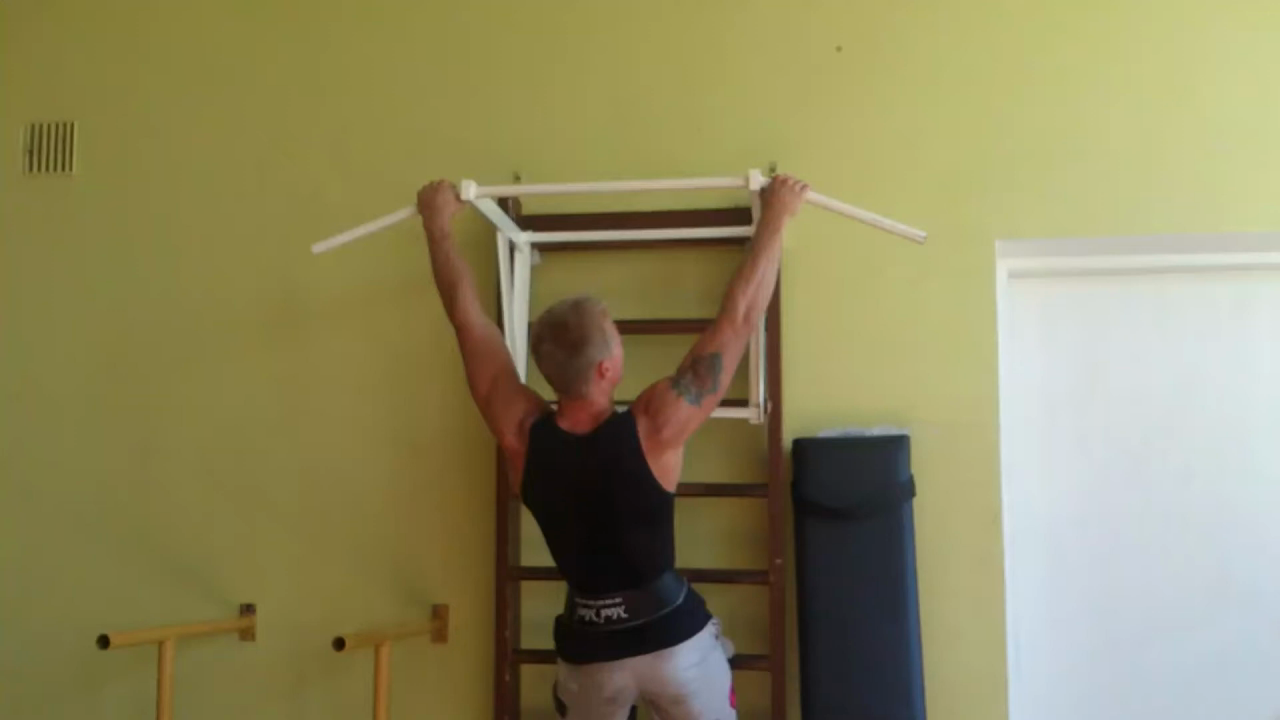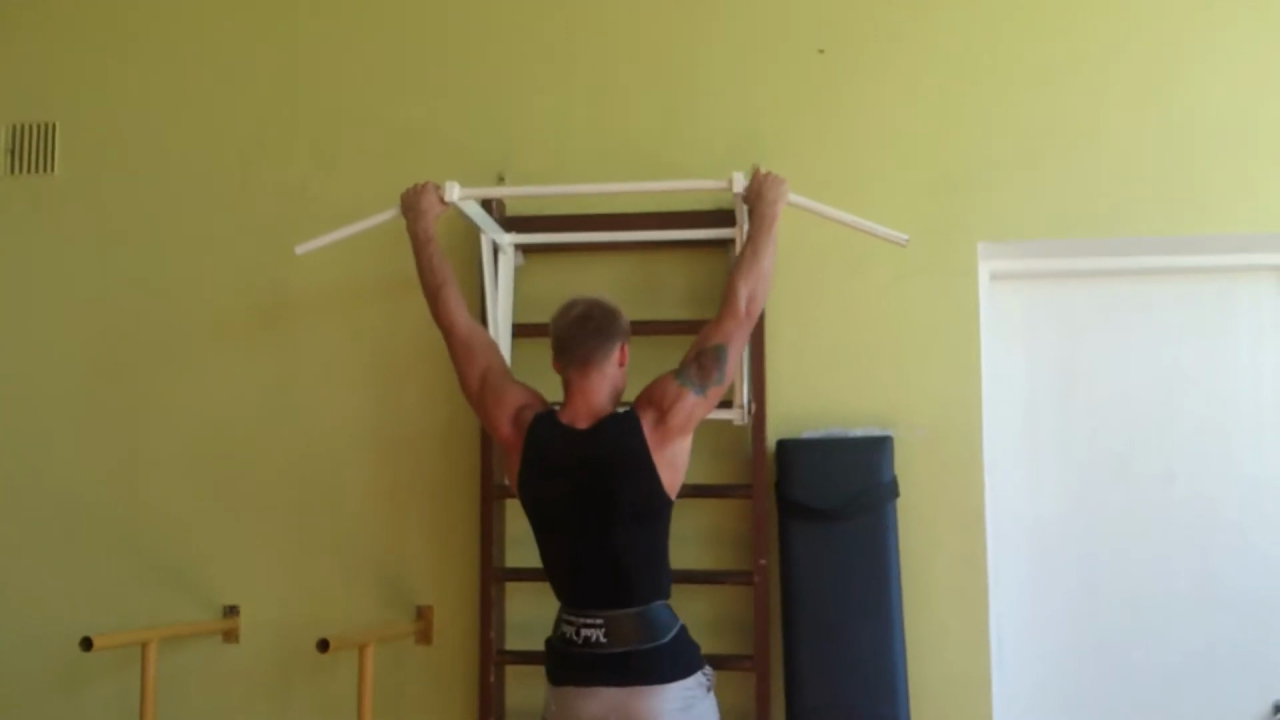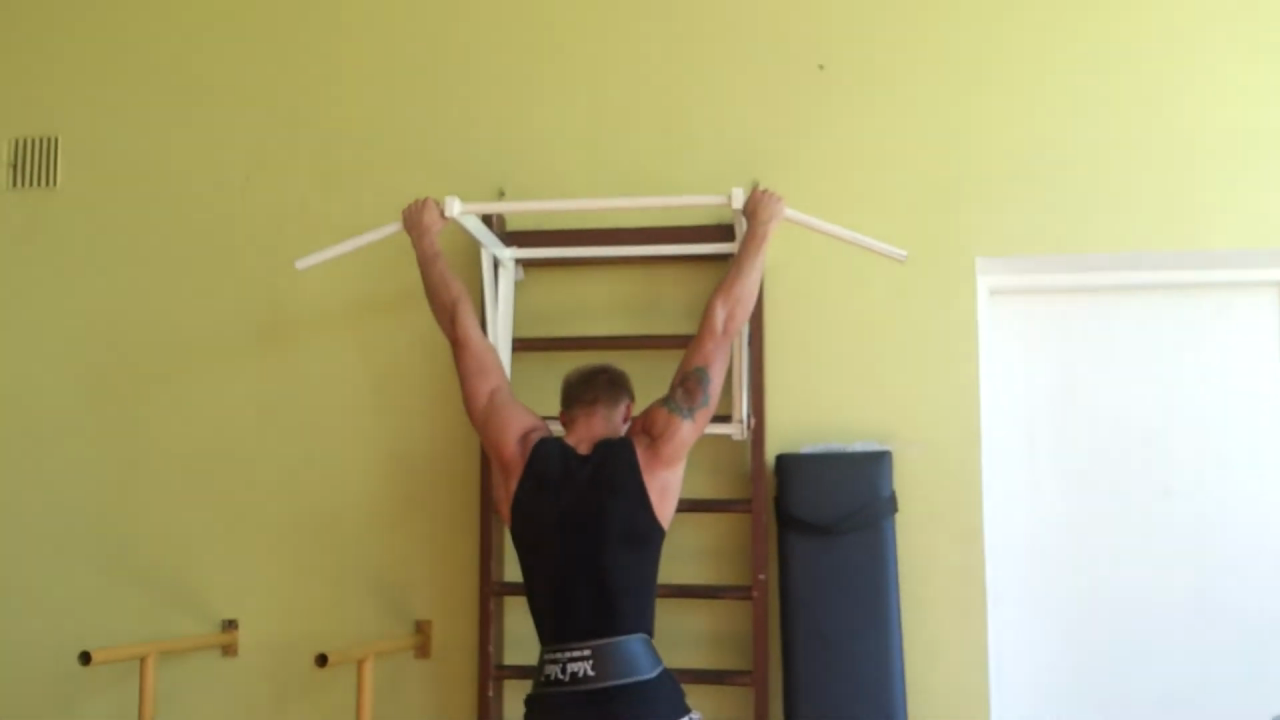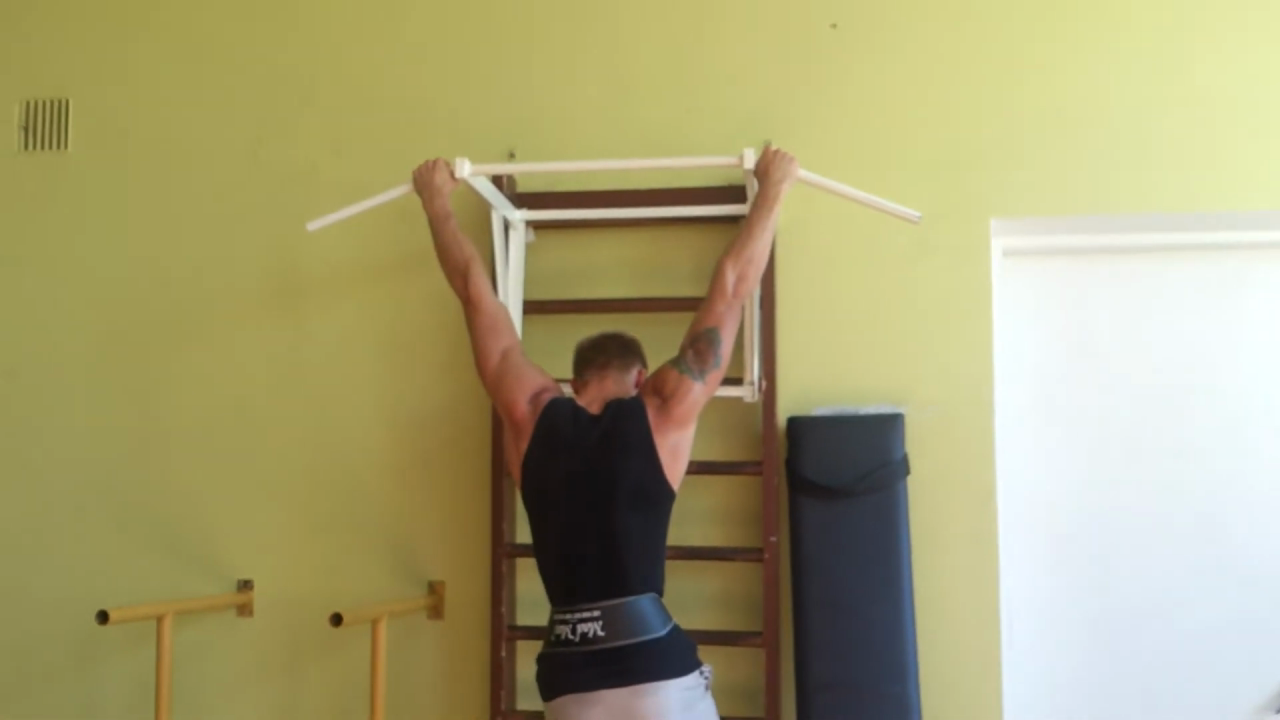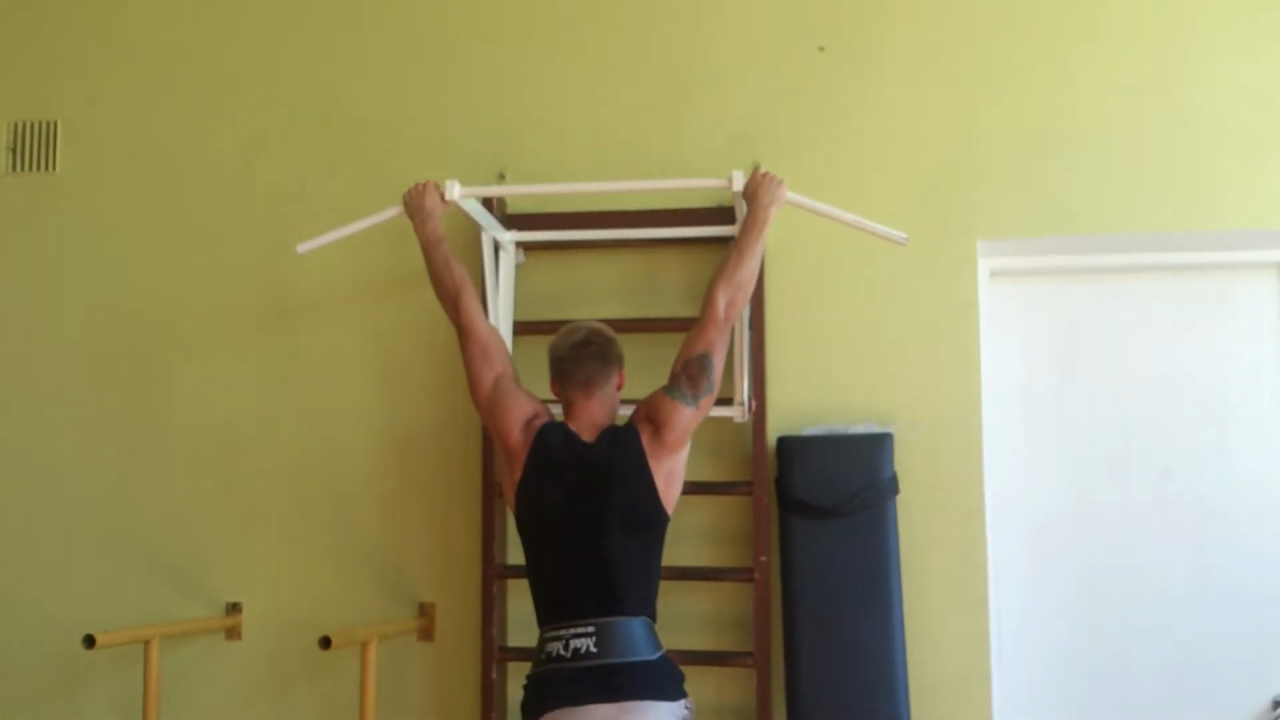
dt=1s
person 1, frame 1
left shoulder: (521, 436)
right shoulder: (652, 431)
left elbow: (469, 317)
right elbow: (738, 317)
left wrist: (437, 224)
right wrist: (774, 217)
left hip: (587, 647)
right hip: (673, 638)
person 1, frame 2
left shoulder: (520, 430)
right shoulder: (661, 425)
left elbow: (453, 317)
right elbow: (741, 308)
left wrist: (421, 225)
right wrist: (766, 211)
right hip: (659, 673)
person 1, frame 3
left shoulder: (520, 455)
right shoulder: (653, 454)
left elbow: (464, 331)
right elbow: (720, 327)
left wrist: (425, 240)
right wrist: (760, 227)
person 1, frame 4
left shoulder: (531, 415)
right shoulder: (663, 413)
left elbow: (476, 291)
right elbow: (730, 289)
left wrist: (436, 201)
right wrist: (773, 189)
person 1, frame 5
left shoulder: (524, 441)
right shoulder: (659, 439)
left elbow: (468, 317)
right elbow: (720, 314)
left wrist: (427, 224)
right wrist: (760, 212)
